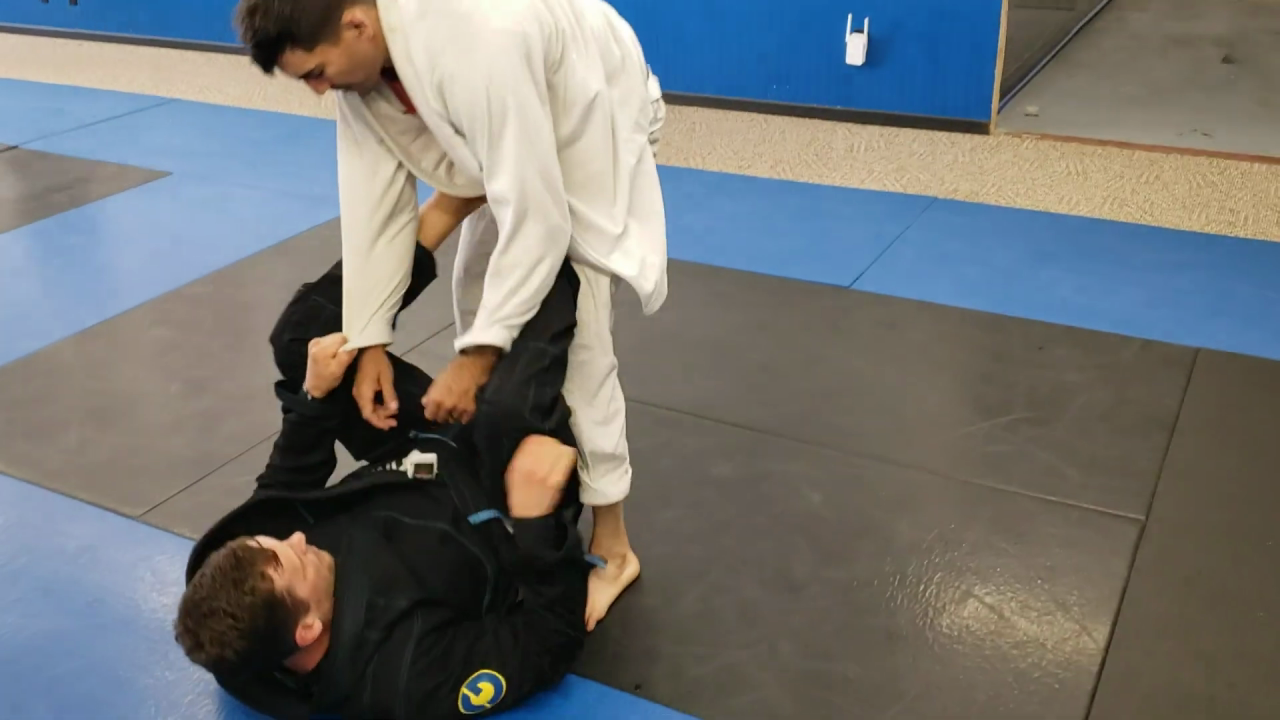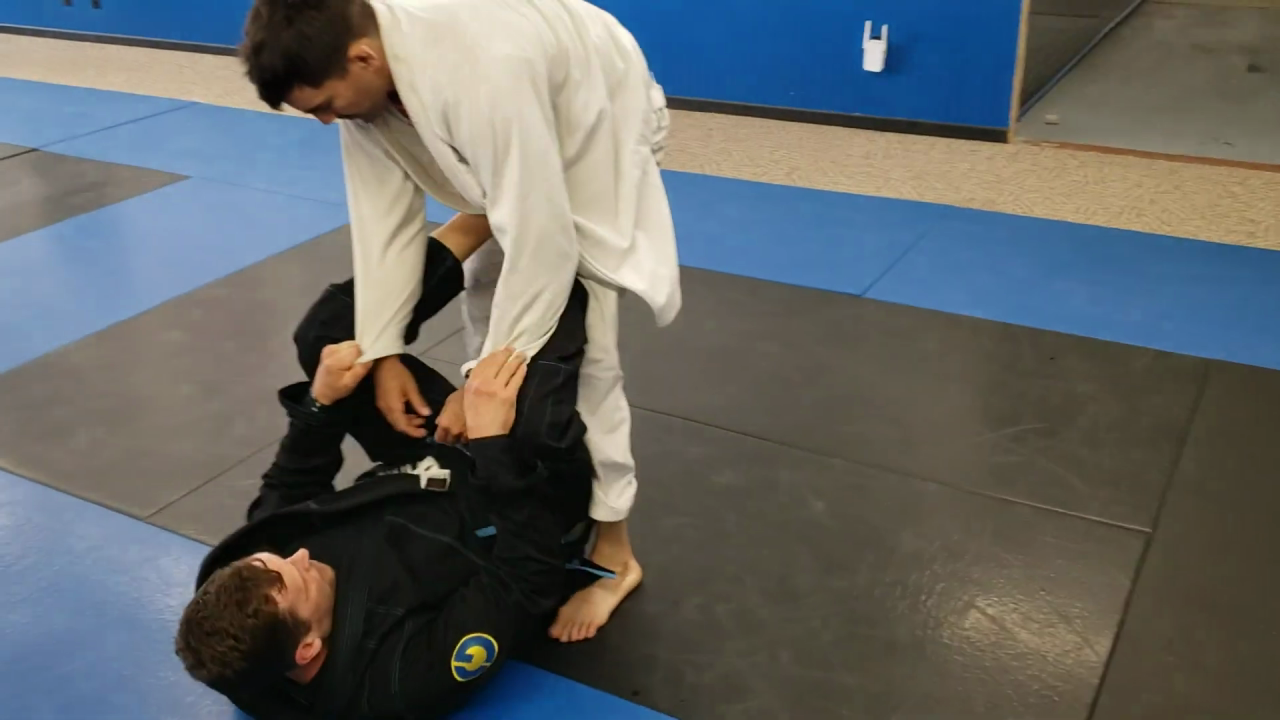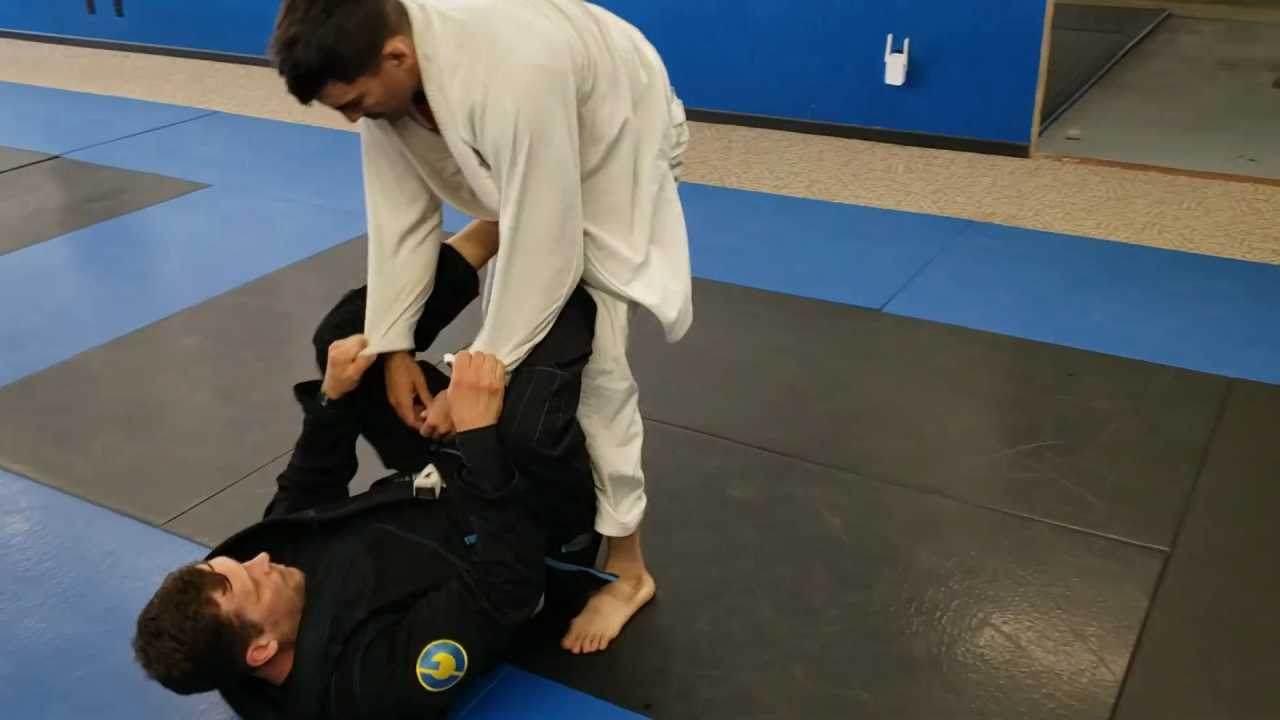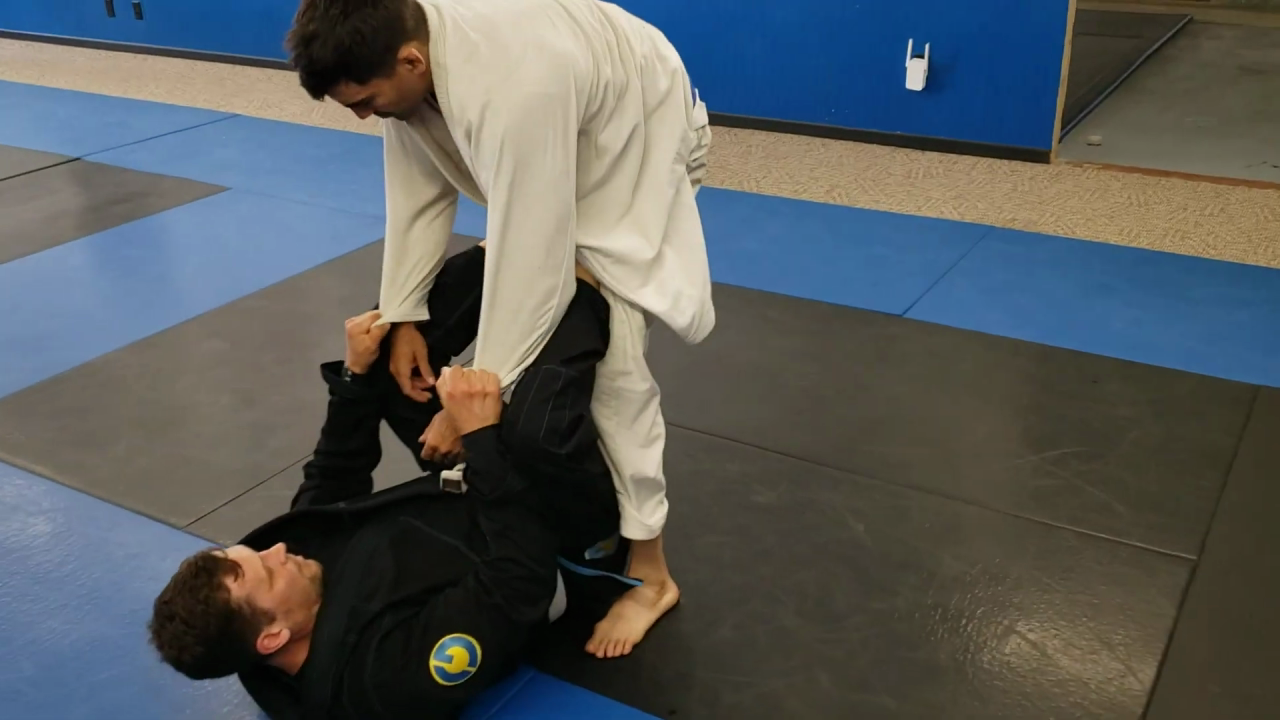
dt=0.2s
person 1, frame 1
right shoulder: (360, 51)
left elbow: (536, 220)
right elbow: (375, 198)
left wrist: (476, 356)
right wrist: (369, 341)
left hip: (591, 114)
right hip: (504, 129)
left knee: (569, 338)
right knee: (479, 290)
left ankle: (611, 550)
person 1, frame 2
left shoulder: (485, 73)
right shoulder: (360, 68)
left elbow: (540, 246)
right elbow: (385, 214)
right wrist: (383, 350)
left hip: (595, 125)
right hip: (509, 146)
left knee: (577, 347)
right knee: (488, 298)
left ankle: (613, 558)
person 1, frame 3
left shoulder: (515, 77)
right shoulder: (384, 55)
left elbow: (541, 253)
right elbow: (403, 208)
right wrist: (393, 345)
left hip: (615, 140)
right hip: (518, 142)
left knee: (591, 358)
right knee: (518, 325)
left ankle: (626, 571)
person 1, frame 4
left shoulder: (518, 89)
left elbow: (530, 261)
right elbow: (421, 189)
right wrist: (402, 317)
left hip: (635, 140)
right hip: (557, 145)
left knee: (612, 362)
right knee: (538, 333)
left ankle: (649, 577)
person 2, frame 1
left shoulder: (231, 609)
right shoulder: (401, 678)
left elbow: (286, 487)
right elbow: (548, 649)
left wrist: (315, 395)
right wrist: (533, 520)
right hip: (485, 510)
left knee: (300, 339)
right knee: (514, 403)
person 2, frame 2
left shoulder: (238, 600)
right shoulder: (405, 678)
left elbow: (290, 487)
right elbow: (532, 576)
left wrist: (324, 400)
right wrist: (497, 445)
left hip: (426, 476)
right hip: (496, 502)
left knee: (327, 335)
right knee: (536, 422)
person 2, frame 3
right shoulder: (378, 678)
left elbow: (308, 491)
right elbow: (509, 586)
left wrist: (333, 397)
right wrist: (480, 436)
left hip: (446, 484)
left knee: (344, 338)
right knee: (529, 428)
person 2, frame 4
right shoulder: (395, 674)
left elbow: (333, 482)
right elbow: (523, 582)
left wrist: (356, 375)
right wrist: (485, 437)
right hip: (560, 551)
left knee: (393, 337)
right knee: (535, 426)
right ankle: (588, 277)
